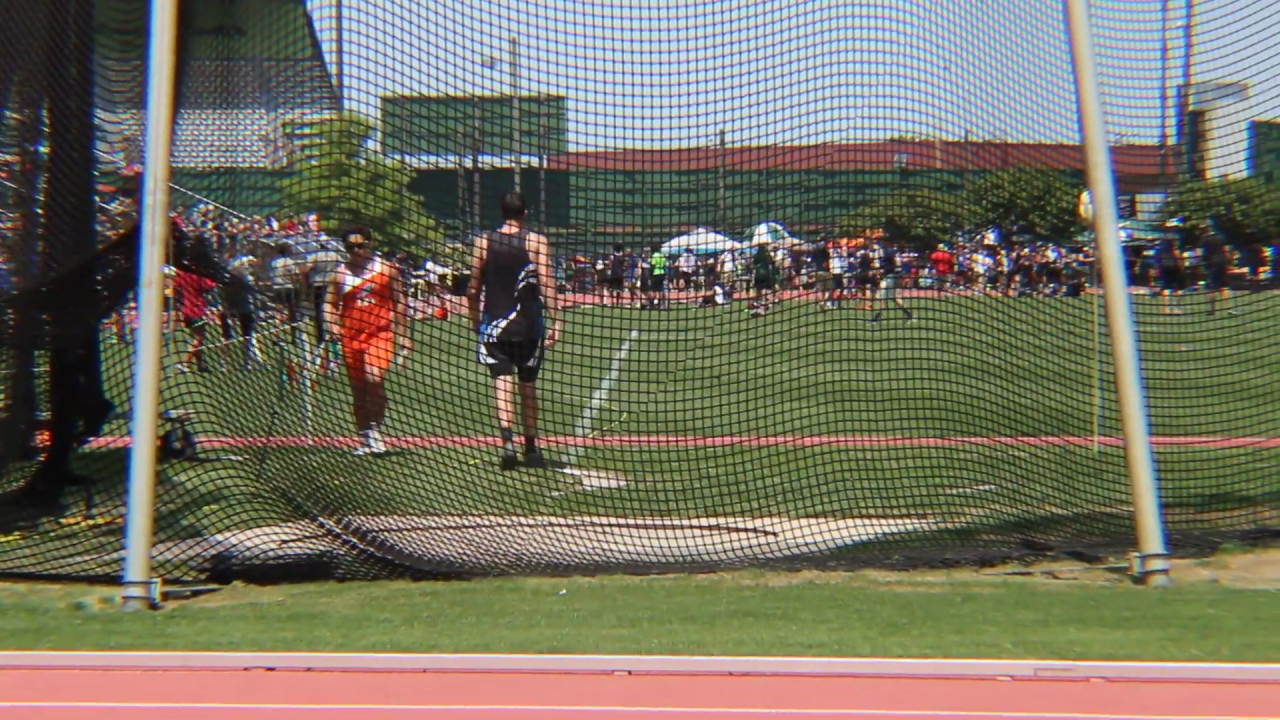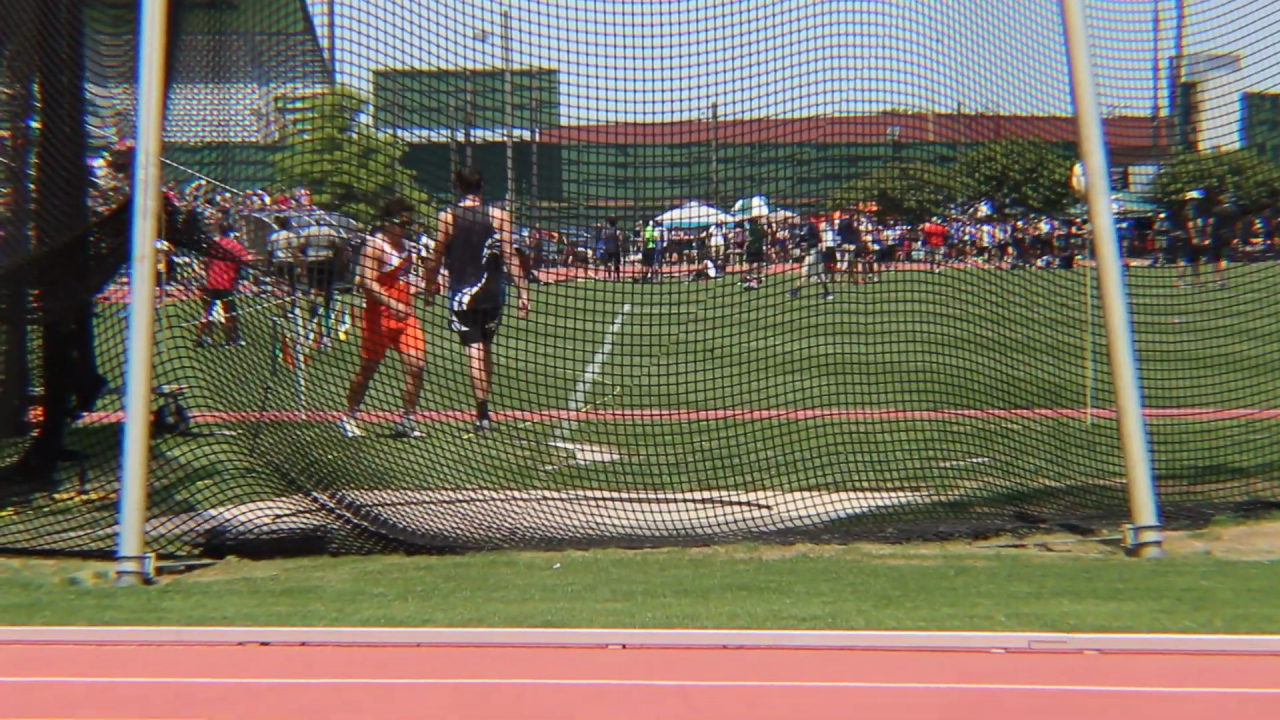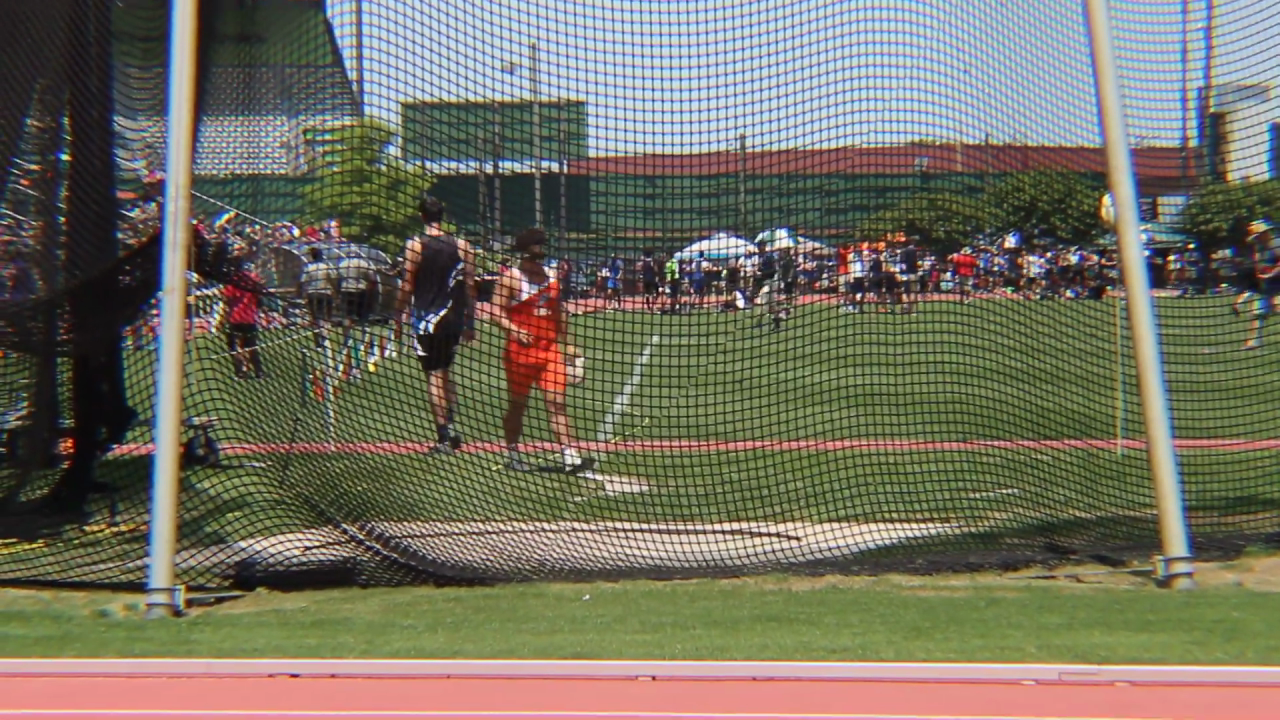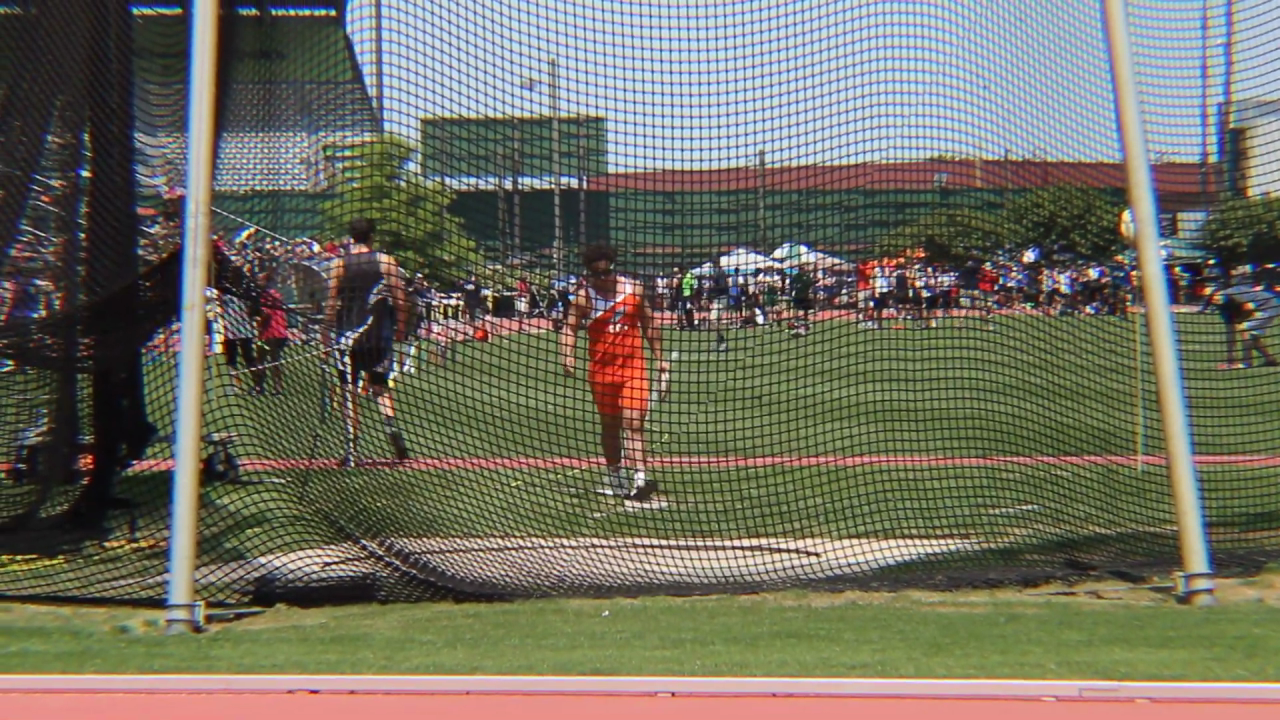
dt=1s
person 1, frame 1
left shoulder: (484, 242)
right shoulder: (537, 241)
left elbow: (474, 289)
right elbow: (546, 285)
left wrist: (475, 320)
right wrist: (555, 323)
left hip: (494, 327)
right hip: (530, 327)
left knee: (502, 383)
right knee: (527, 386)
left ankle: (508, 439)
right ankle: (531, 450)
person 1, frame 2
left shoulder: (447, 217)
right shoulder: (498, 215)
left elbow: (435, 260)
right elbow: (510, 257)
left wrist: (429, 290)
right wrist: (522, 293)
left hip: (462, 296)
right hip: (493, 294)
left knee: (474, 353)
right knee: (485, 350)
left ankle: (483, 414)
right ankle: (482, 408)
person 1, frame 3
left shoulder: (416, 244)
right shoulder: (461, 244)
left elbow: (406, 287)
right elbow: (469, 285)
left wrist: (398, 319)
right wrist: (470, 322)
left hip: (426, 321)
right hip: (454, 321)
left knee: (434, 378)
right knee: (444, 374)
left ankle: (445, 438)
right ankle: (450, 430)
person 1, frame 4
left shoulder: (339, 264)
right shoulder: (386, 260)
left elbow: (331, 304)
right elbow: (399, 300)
left wrist: (326, 337)
right wrist: (400, 329)
left hip: (348, 338)
right hip: (379, 337)
left knee: (351, 391)
right knee: (380, 389)
left ankle: (352, 449)
right ankle: (391, 427)
person 2, frame 1
left shoulder: (387, 269)
right shoulder: (339, 275)
left elbow: (399, 303)
right elbow: (330, 304)
left wrist: (403, 334)
right wrist: (332, 325)
left hip: (379, 336)
right hip: (351, 339)
left knee: (375, 380)
right knee: (359, 391)
left ankle: (376, 432)
right ankle: (365, 437)
person 2, frame 2
left shoulder: (405, 244)
right shoulder: (374, 246)
right elbow: (366, 281)
right wrist: (392, 303)
left hip: (406, 316)
right hip: (380, 316)
left knee: (417, 366)
right knee: (368, 368)
left ankle: (405, 419)
right ankle: (349, 416)
person 2, frame 3
left shoulder: (552, 276)
right shoulder: (510, 278)
left elbow: (560, 312)
right elbow: (497, 313)
left wrist: (569, 344)
right wrist: (516, 331)
left hip: (550, 350)
right hip: (520, 351)
left knee: (558, 402)
right knee: (518, 403)
left ankle: (569, 455)
right ankle: (512, 451)
person 2, frame 4
left shoulder: (634, 289)
right shoulder: (583, 298)
left elbow: (648, 324)
right elbow: (570, 329)
left wrist: (659, 357)
right wrist: (568, 355)
left hip: (633, 366)
right hip: (601, 369)
left knee: (634, 422)
right knee: (610, 425)
left ankle: (640, 477)
right ankle: (615, 475)
